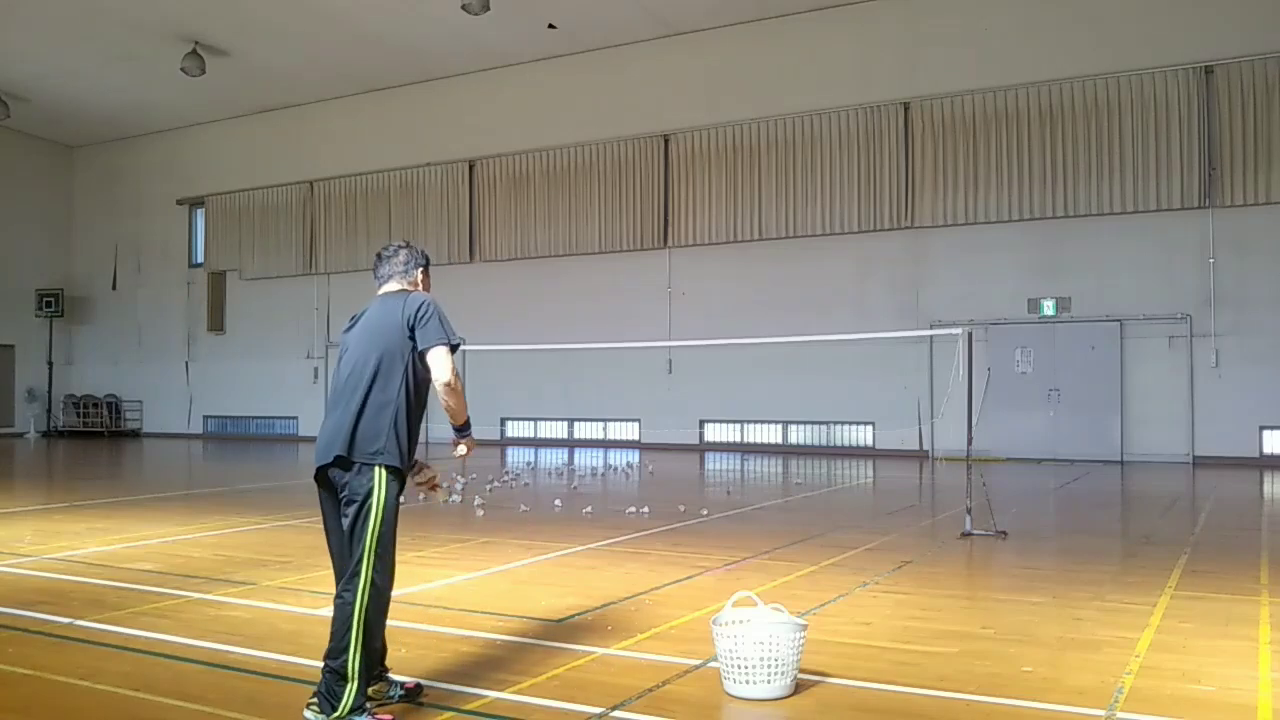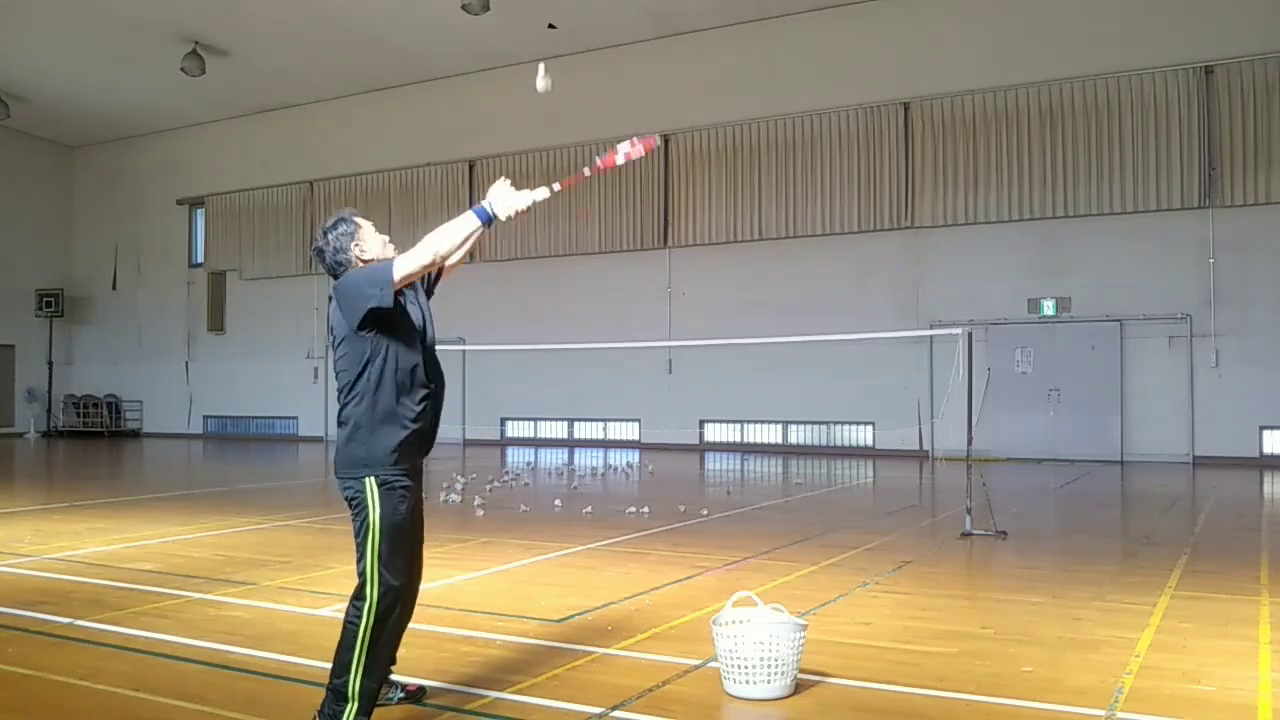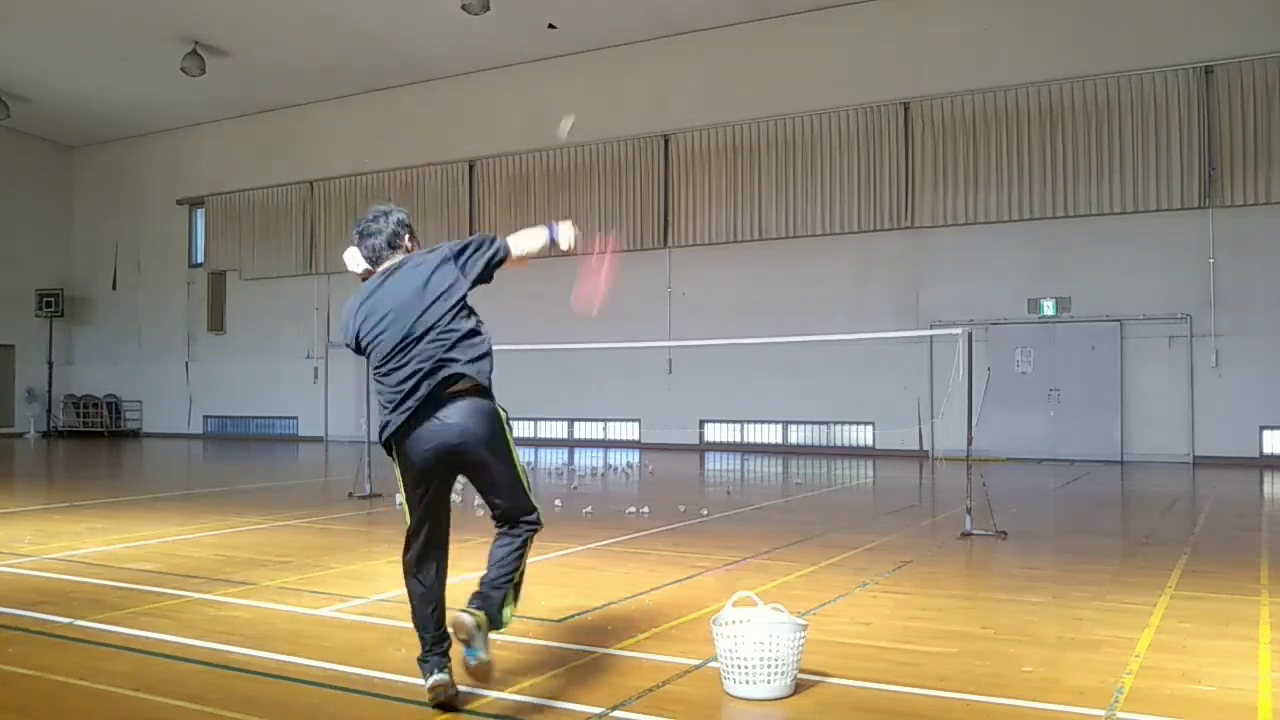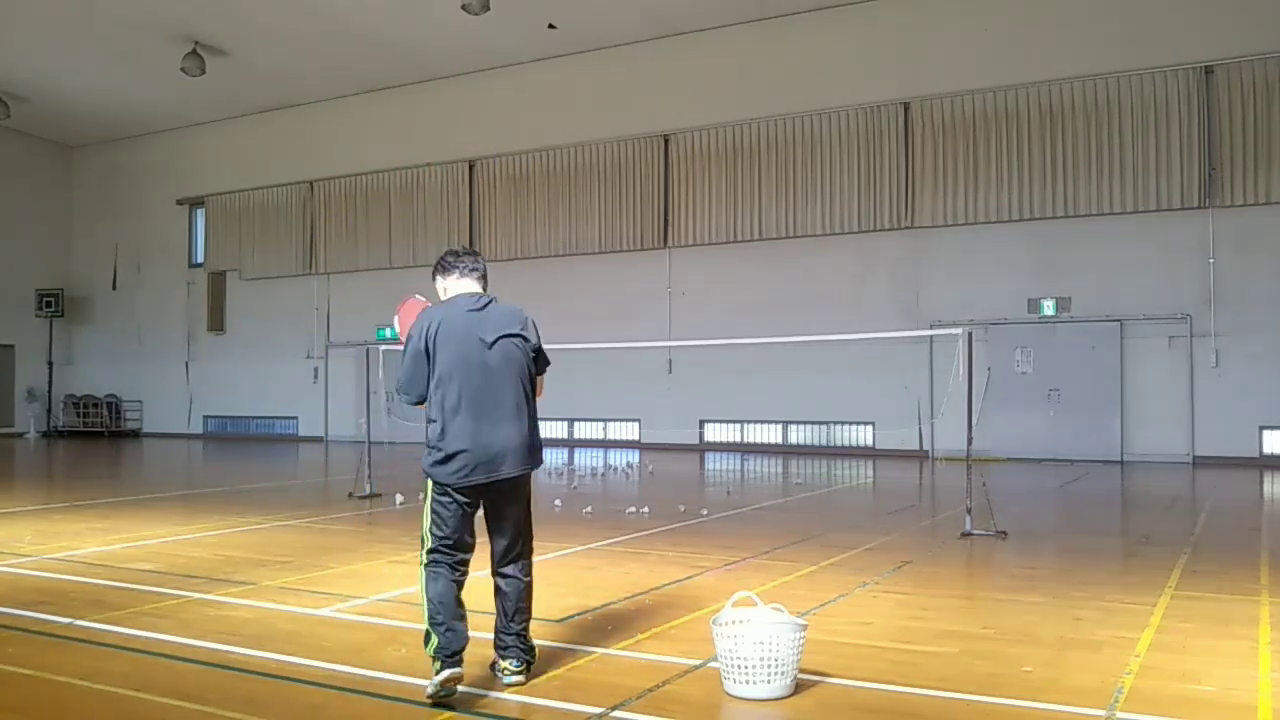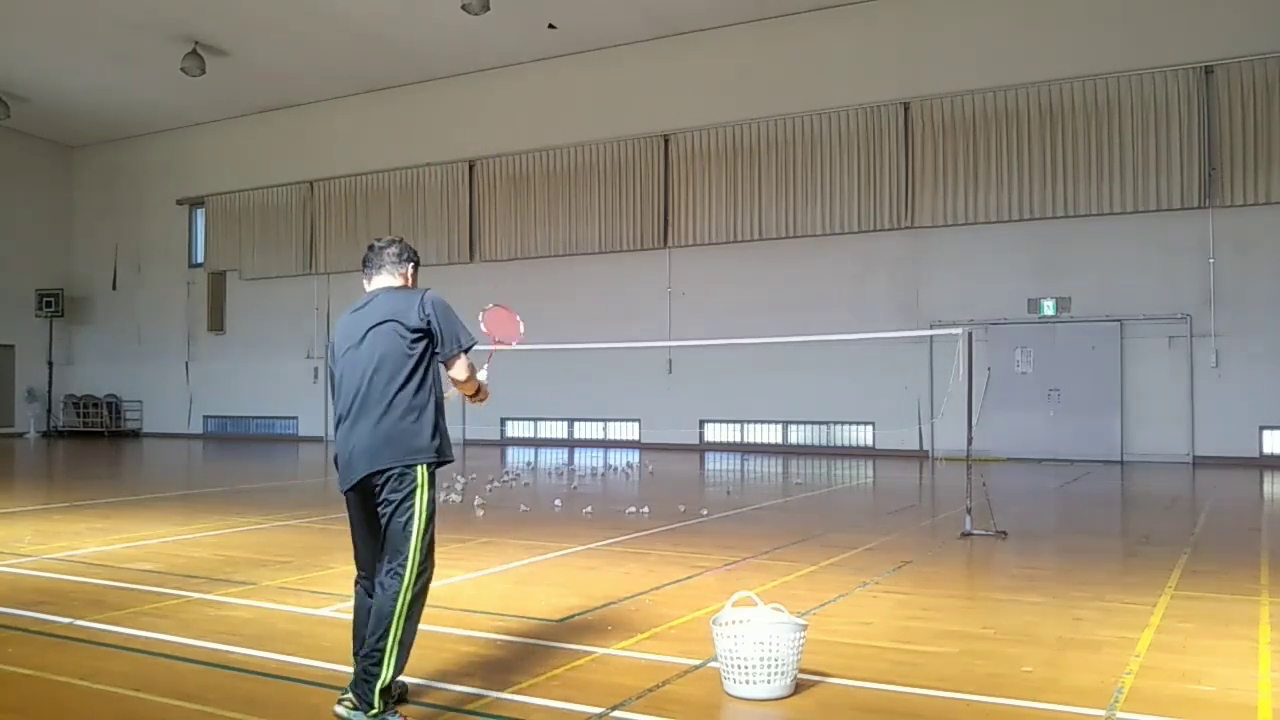
dt=1s
person 1, frame 1
left shoulder: (361, 321)
right shoulder: (420, 306)
right elbow: (444, 376)
left wrist: (407, 461)
right wrist: (463, 429)
left hip: (332, 455)
right hip: (370, 458)
left knee: (356, 575)
right knee: (365, 578)
left ankle: (370, 678)
person 1, frame 2
left shoulder: (401, 290)
right shoulder: (355, 287)
left elbow: (443, 258)
right elbow: (425, 255)
left wrist: (491, 211)
right wrist: (486, 210)
left hip: (399, 463)
right hip: (376, 466)
left knee: (402, 581)
right knee: (381, 589)
person 1, frame 3
left shoulder: (357, 308)
right shoulder: (440, 261)
right elbow: (512, 249)
right wrist: (553, 234)
left hip: (408, 435)
right hip: (468, 415)
left knee: (425, 548)
right knee: (518, 519)
left ankle: (436, 664)
right ankle: (481, 612)
person 1, frame 4
left shoulder: (430, 321)
right shoulder: (519, 320)
left elbow: (416, 395)
right elbow: (536, 388)
left hip: (454, 459)
right hip: (513, 457)
left knee: (443, 560)
right knee: (512, 560)
left ankle: (447, 656)
right ankle: (514, 657)
person 1, frame 5
left shoulder: (343, 326)
right shoulder: (425, 304)
right elbow: (460, 373)
right wrist: (477, 389)
left hip: (354, 460)
right hip: (405, 457)
left knee: (372, 575)
right knee: (403, 572)
